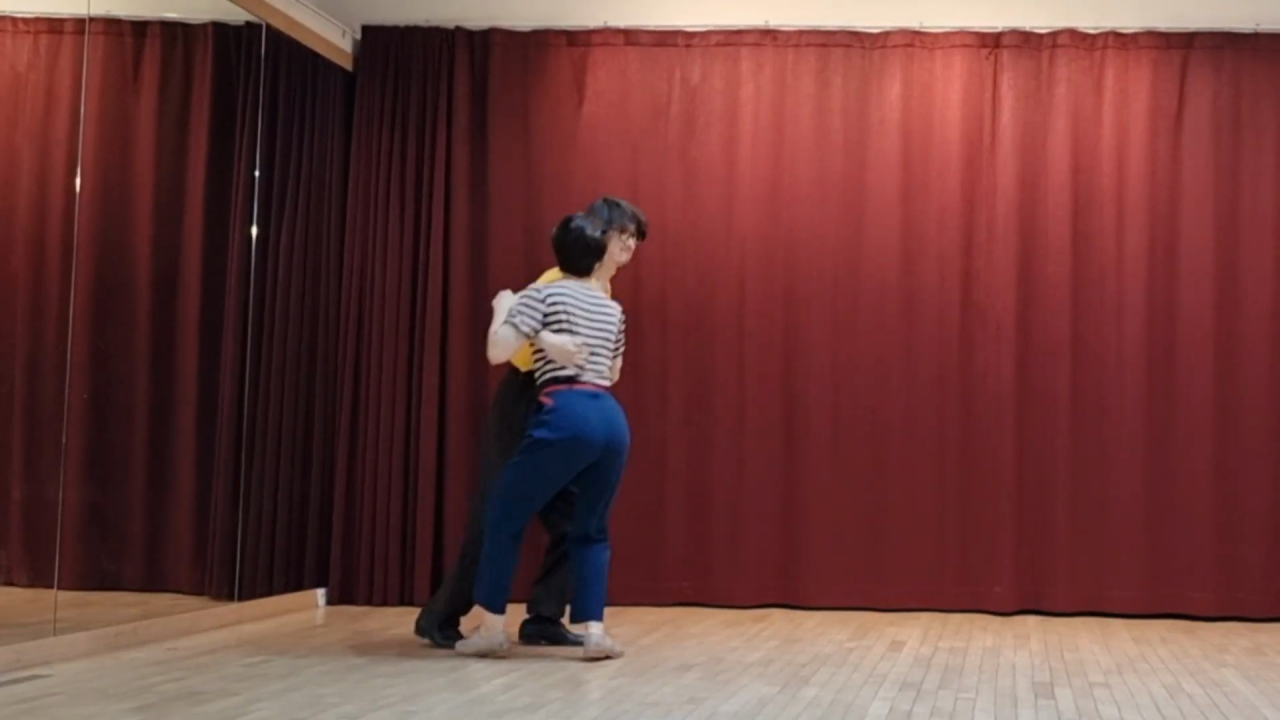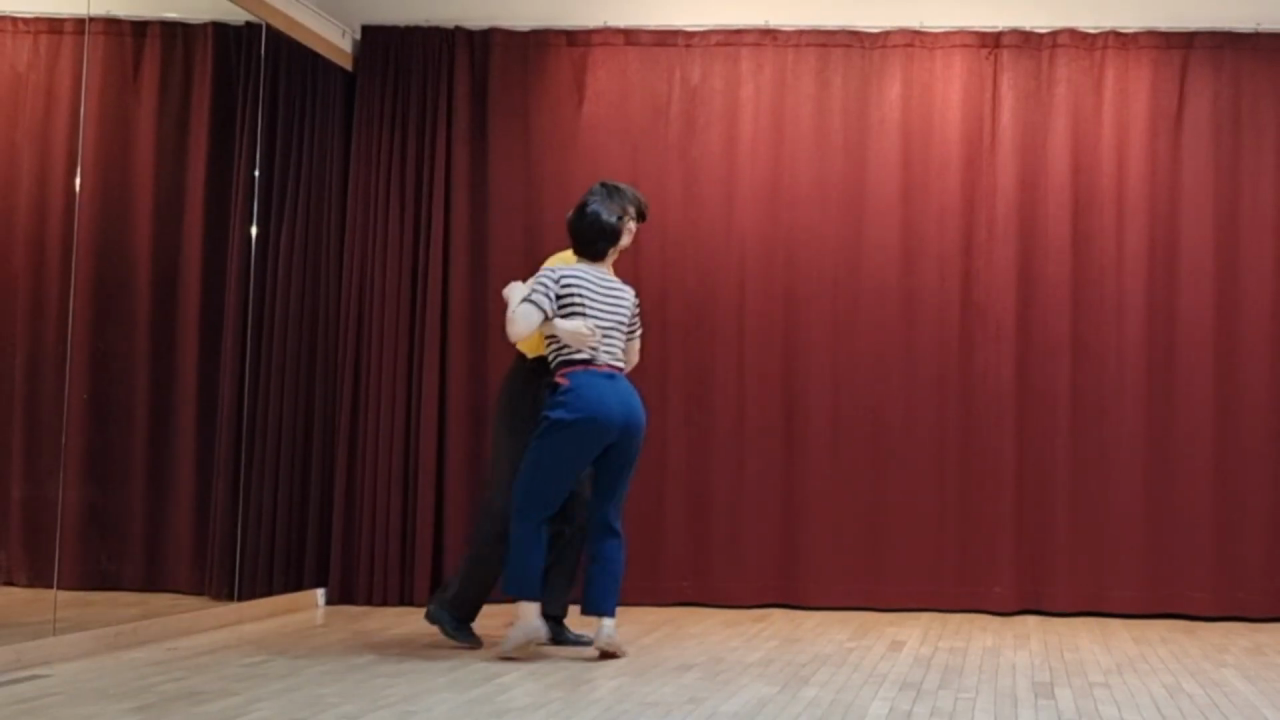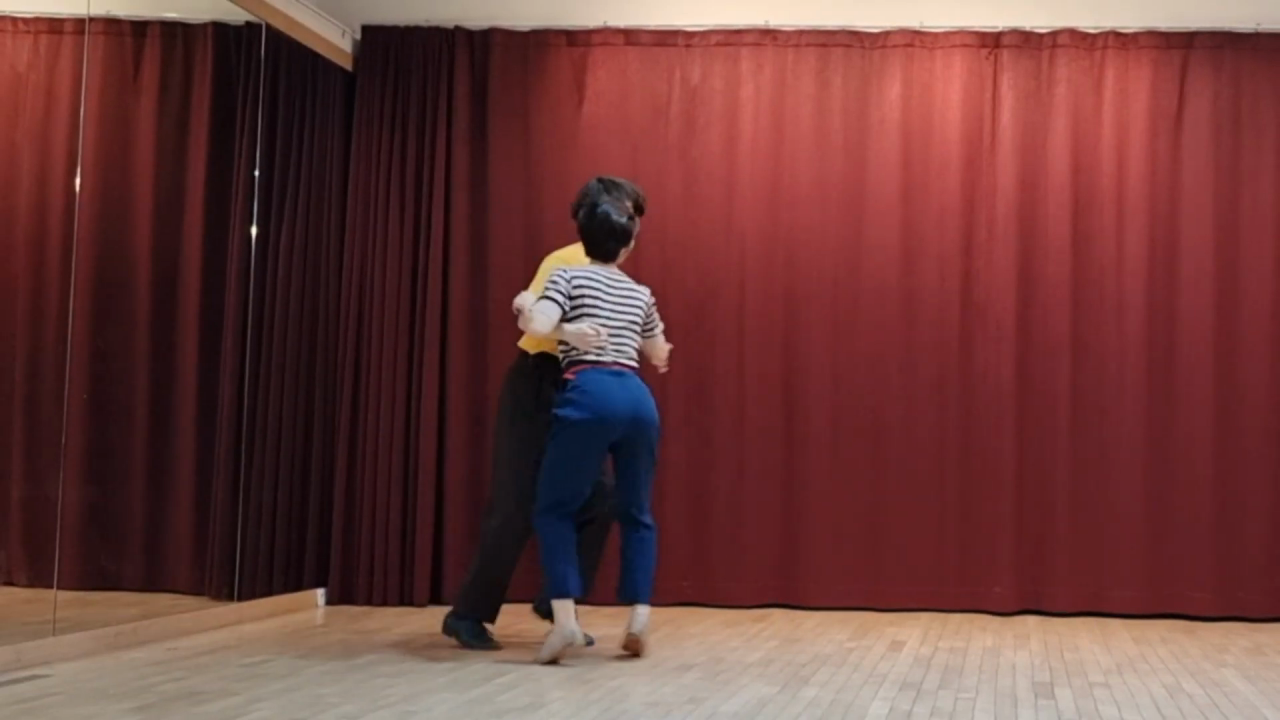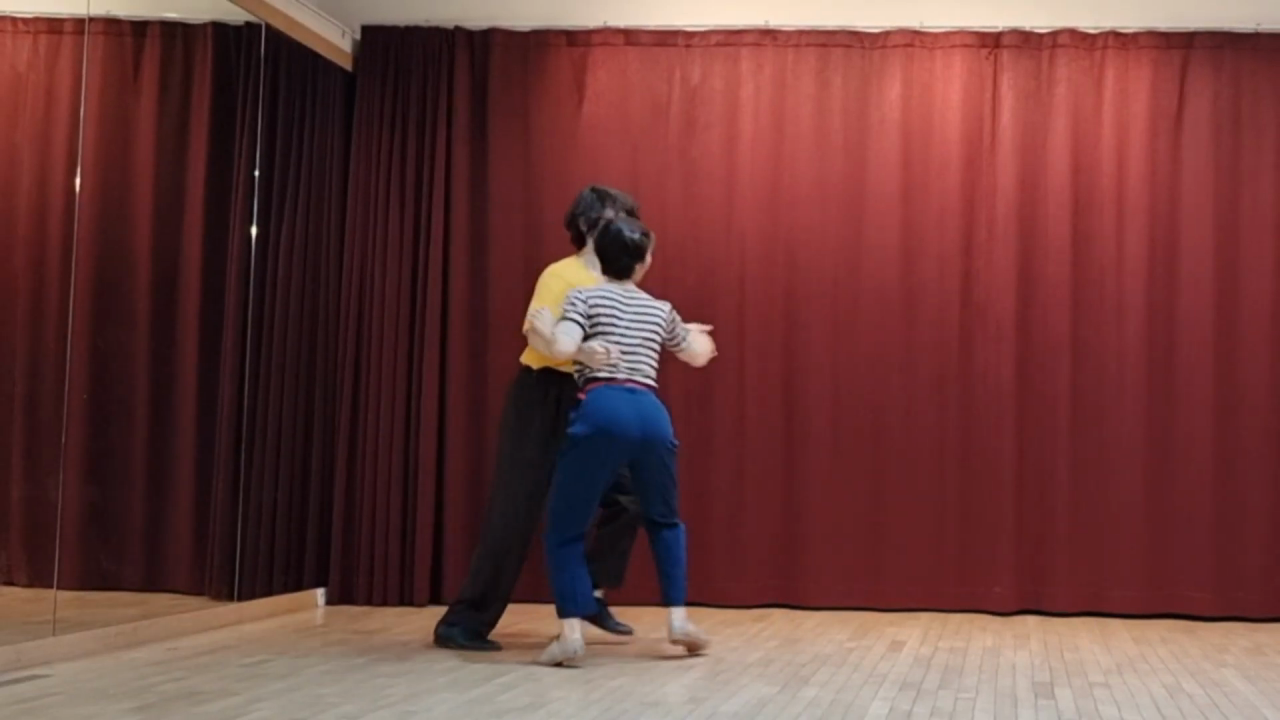
dt=0.1s
person 1, frame 1
left shoulder: (604, 292)
right shoulder: (563, 280)
right wrist: (545, 340)
right hip: (523, 404)
left knee: (574, 517)
left ankle: (543, 617)
right ankle: (439, 616)
person 1, frame 2
right shoulder: (566, 265)
right wrist: (558, 326)
right hip: (531, 387)
left knee: (572, 509)
right knee: (510, 505)
left ankle: (548, 616)
right ankle: (452, 607)
person 1, frame 3
right shoulder: (565, 261)
right wrist: (565, 329)
right hip: (535, 384)
left knee: (597, 498)
right knee: (517, 504)
right ankle: (469, 614)
person 1, frame 4
right shoulder: (560, 275)
left elbow: (613, 343)
right elbow: (536, 336)
right wrist: (580, 351)
left hip: (578, 403)
right hip: (539, 397)
left knee: (620, 495)
right knee: (516, 513)
left ankle: (588, 600)
right ankle: (462, 622)
person 2, frame 1
left shoulder: (542, 296)
right shoulder: (613, 310)
left elbow: (499, 353)
left wrist: (501, 308)
left hip: (565, 417)
right hip: (611, 421)
left knee: (506, 519)
right knee: (590, 532)
left ankle: (492, 626)
right ankle: (594, 629)
person 2, frame 2
left shoulder: (557, 276)
right shoulder: (626, 295)
left elbow: (519, 330)
left wrist: (514, 297)
left hip: (580, 399)
right hip: (628, 401)
left knee: (531, 508)
right knee: (606, 519)
left ankle: (527, 618)
right ankle: (605, 624)
person 2, frame 3
left shoulder: (567, 276)
right shoulder: (640, 293)
left elbow: (540, 327)
right elbow: (659, 355)
left wrist: (525, 305)
right wrist: (659, 347)
left hip: (590, 397)
right hip: (639, 399)
left knee: (555, 510)
right knee: (636, 514)
left ankle: (565, 619)
right ankle: (638, 615)
person 2, frame 4
left shoulder: (583, 297)
right shoulder: (659, 310)
left elbow: (564, 348)
right elbow: (698, 356)
left wrist: (543, 324)
right wrist: (701, 336)
left hip: (602, 413)
right hip: (651, 416)
left knee: (565, 529)
right knee: (664, 521)
left ankle: (571, 633)
right ankle: (678, 618)
